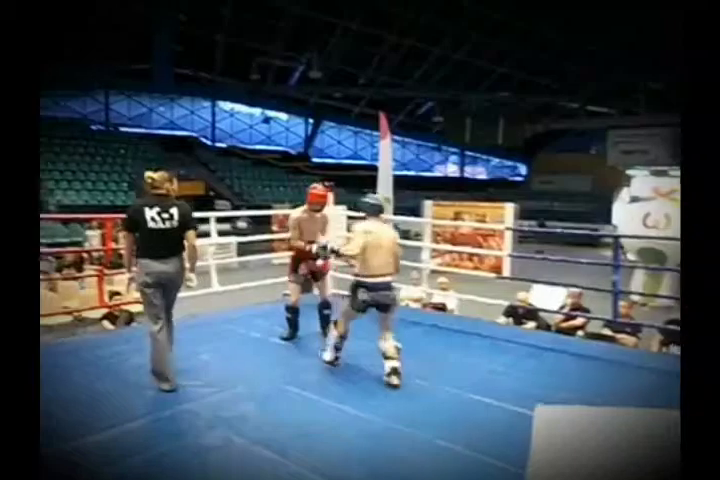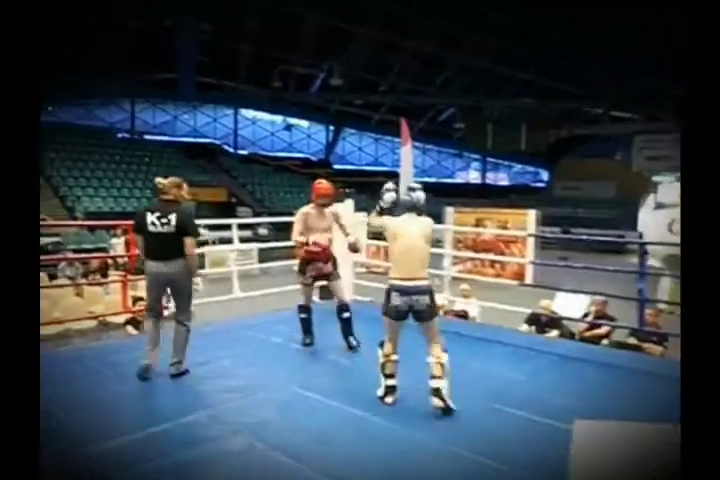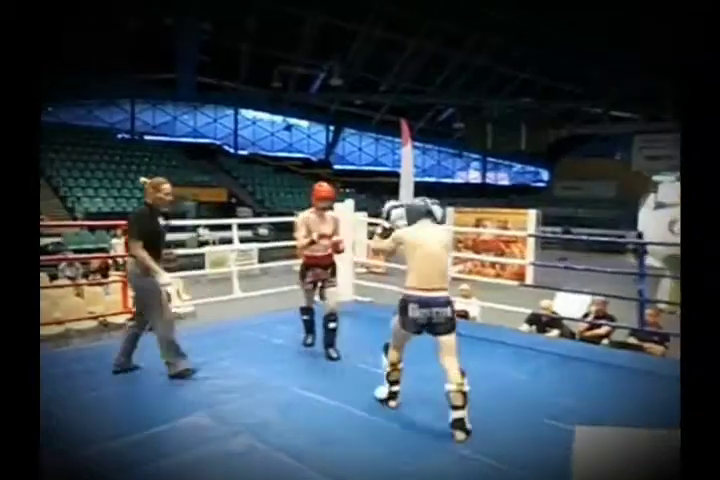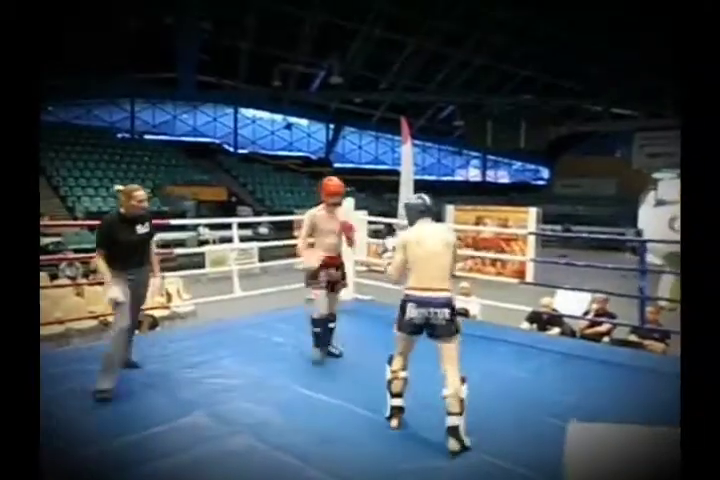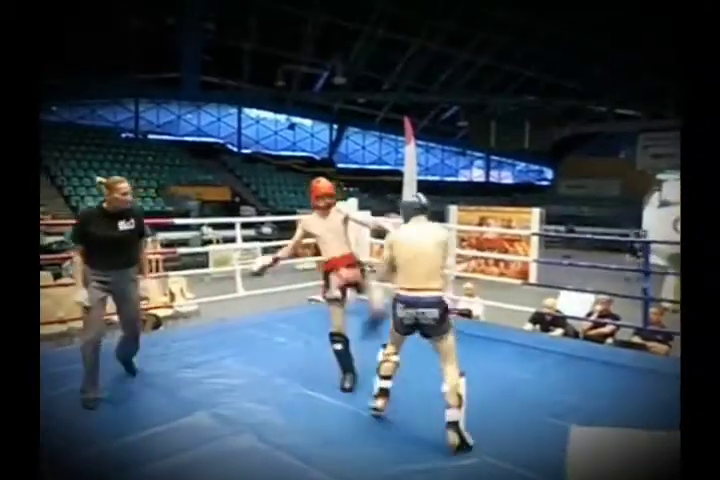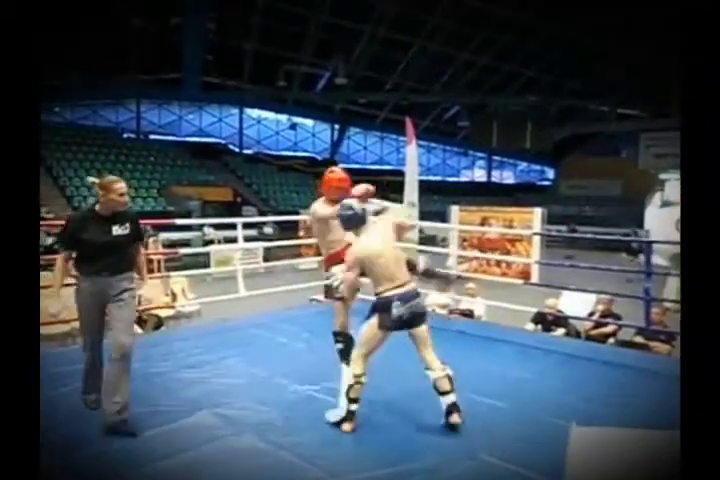
dt=0.3s
person 1, frame 1
left shoulder: (361, 227)
right shoulder: (392, 232)
left elbow: (354, 251)
right elbow: (396, 267)
left wrist: (336, 249)
left hip: (364, 286)
right hip: (386, 287)
left knee: (344, 320)
right knee: (387, 331)
left ankle: (332, 354)
right ankle: (394, 372)
person 1, frame 2
left shoulder: (388, 223)
right shoulder: (427, 225)
left elbow: (372, 221)
left wrist: (384, 204)
right wrist: (419, 206)
left hip: (397, 291)
right hip: (422, 291)
left knee: (390, 344)
right knee: (435, 344)
left ankle: (389, 391)
right ankle: (439, 393)
person 1, frame 3
left shoulder: (404, 233)
right shoulder: (445, 233)
left elbow: (376, 246)
left wrist: (388, 224)
right wrist: (437, 221)
left hip: (413, 301)
right hip: (441, 303)
left knee: (394, 348)
right knee: (451, 365)
left ankle: (391, 394)
right ankle: (459, 423)
person 1, frame 4
left shoulder: (406, 236)
right shoulder: (449, 234)
left elbow: (394, 276)
left wrist: (390, 258)
left hip: (414, 303)
right hip: (443, 304)
left knee: (399, 361)
right knee: (452, 372)
left ankle: (396, 413)
right ankle: (454, 433)
person 1, frame 5
left shoulder: (395, 235)
right shoulder: (441, 234)
left elbow: (384, 275)
left hip: (404, 303)
right hip: (433, 304)
left knee: (392, 347)
right knee: (450, 368)
left ankle: (381, 397)
right ankle: (455, 429)
person 1, frame 6
left shoulder: (357, 250)
right shoulder: (381, 225)
left elbow: (347, 291)
left hip: (391, 305)
right hip: (412, 297)
left knee: (359, 356)
right knee: (429, 355)
left ankle: (347, 416)
right ankle: (453, 411)
person 2, frame 1
left shoulder: (137, 209)
right shoulder: (182, 208)
left elbow: (129, 244)
right elbow: (192, 244)
left wrist: (129, 270)
right wrist: (191, 270)
left hip: (147, 268)
right hip: (174, 267)
left knee: (157, 322)
right knee: (166, 316)
left ankle: (166, 378)
right ankle: (163, 367)
person 2, frame 2
left shoulder: (145, 213)
right shoulder: (184, 215)
left elbow: (141, 245)
right elbow: (190, 250)
right wrist: (195, 274)
left hip: (153, 269)
right hip: (178, 268)
left knee: (153, 316)
right knee: (183, 318)
left ankle: (149, 362)
right ankle: (177, 365)
person 2, frame 3
left shoulder: (151, 213)
right shoulder: (141, 216)
right elbow: (137, 250)
left wrist: (158, 271)
right wrist: (159, 272)
left hip: (142, 272)
right hip: (143, 272)
left knee: (142, 317)
right knee: (163, 318)
left ankle: (122, 361)
right ankle: (176, 365)
person 2, frame 4
left shoulder: (145, 219)
right shoulder: (110, 223)
right elbow: (100, 257)
left wrist: (156, 273)
right wrist: (110, 285)
left hip: (141, 275)
right hip: (120, 277)
left knee: (132, 320)
right knee: (122, 325)
left ankle: (123, 357)
right ankle: (106, 384)
person 2, frame 5
left shoulder: (134, 215)
right shoulder: (88, 217)
left elbow: (140, 248)
right elbow: (79, 254)
left wrist: (145, 277)
right wrist: (80, 287)
left hip: (126, 277)
right hip: (96, 278)
left knee: (133, 329)
right knee: (92, 335)
left ankle: (125, 356)
right ankle: (89, 391)
person 2, frame 6
left shoulder: (129, 218)
right shoulder: (79, 220)
left elbow: (138, 252)
right elbow: (63, 259)
left wrist: (144, 283)
right wrist: (56, 295)
left hip: (122, 286)
right hip: (89, 287)
left knee: (122, 347)
right knee: (92, 346)
left ankle: (115, 415)
right ankle: (92, 393)
person 3, frame 1
left shoulder: (323, 216)
right shoulder: (296, 216)
left elbow: (324, 238)
right elbow: (294, 242)
right wrist: (313, 248)
left hip: (316, 258)
right hip: (300, 259)
left knee: (325, 296)
right knee: (293, 299)
left ankle: (326, 327)
right ankle: (292, 329)
person 3, frame 2
left shoulder: (333, 213)
right shoulder: (304, 213)
left elbow: (343, 227)
right elbow: (295, 238)
left wrist: (350, 238)
right wrist: (311, 240)
left hip: (328, 258)
right hip: (309, 259)
left knee: (342, 299)
right knee: (306, 300)
left ankle: (349, 335)
right ankle: (307, 334)
person 3, frame 3
left shoulder: (333, 218)
right shoulder: (304, 218)
right elbow: (300, 245)
left wrist: (338, 245)
right wrist: (316, 237)
left hip: (328, 264)
right hip: (310, 264)
left knee: (331, 307)
right knee: (308, 303)
left ankle: (330, 345)
right ankle: (309, 333)
person 3, frame 4
left shoulder: (343, 215)
right shoulder: (313, 216)
left elbow: (351, 244)
right elbow: (301, 242)
left wrist: (349, 236)
right wrist: (308, 257)
left hip: (337, 264)
right hip: (320, 265)
left knee: (332, 309)
right knee: (320, 310)
left ankle: (327, 342)
right ankle: (318, 346)
person 3, frame 5
left shoulder: (340, 213)
right shoulder: (307, 222)
left elbow: (363, 221)
right elbow: (292, 246)
left wrist: (379, 226)
right wrist: (273, 259)
left hip: (350, 262)
right hip: (332, 270)
right knee: (338, 326)
right ankle: (348, 372)
person 3, frame 6
left shoulder: (341, 208)
right shoulder: (317, 209)
right elbow: (332, 215)
right wrist: (357, 193)
right hip: (336, 262)
right knee: (341, 323)
right ankle: (349, 374)
